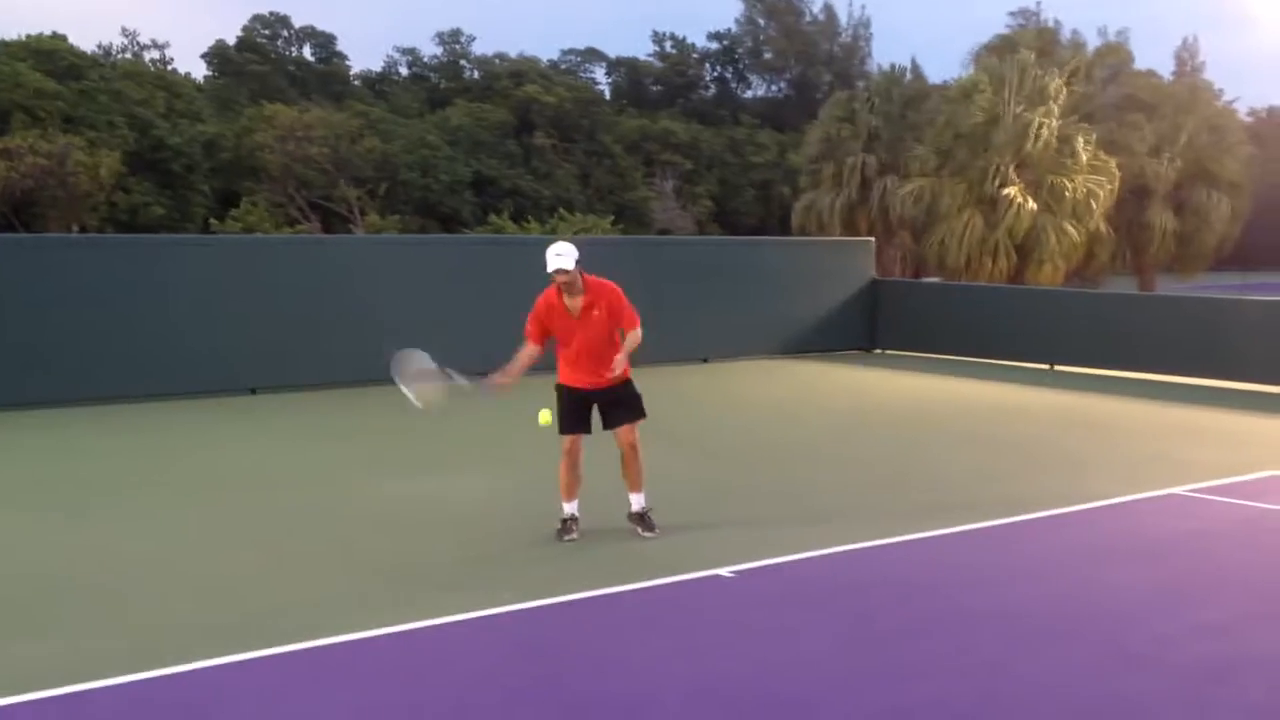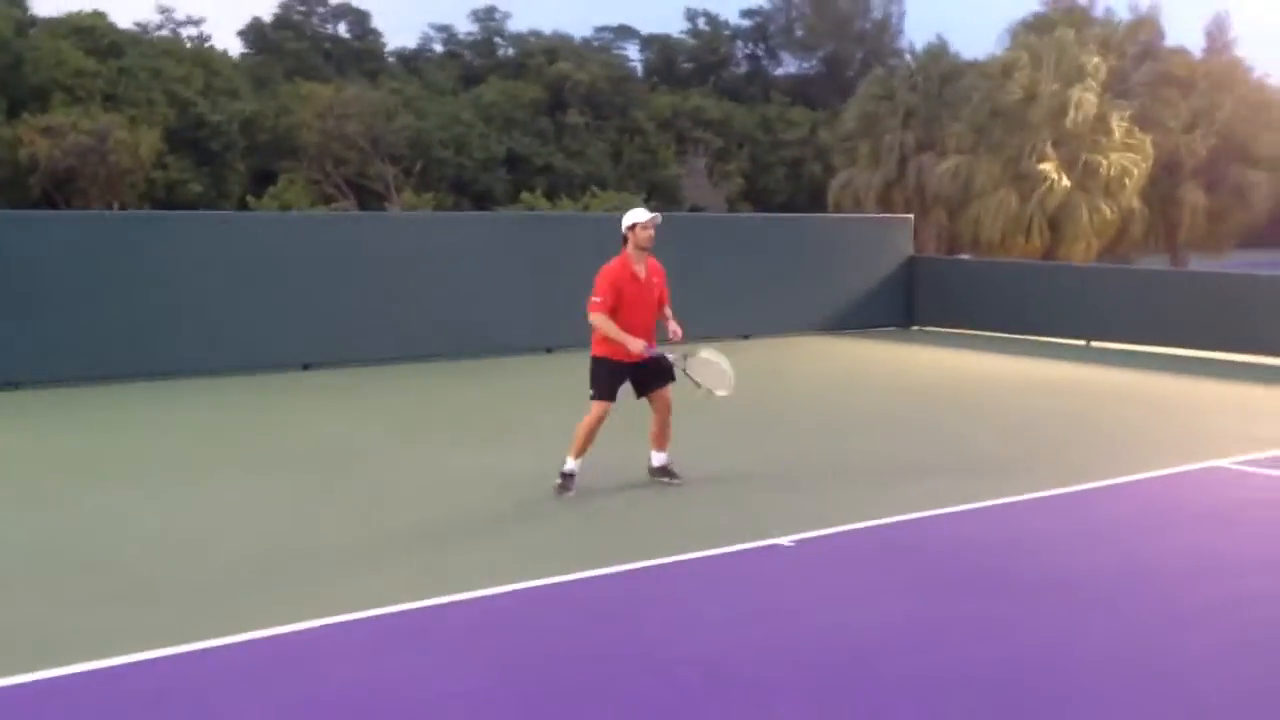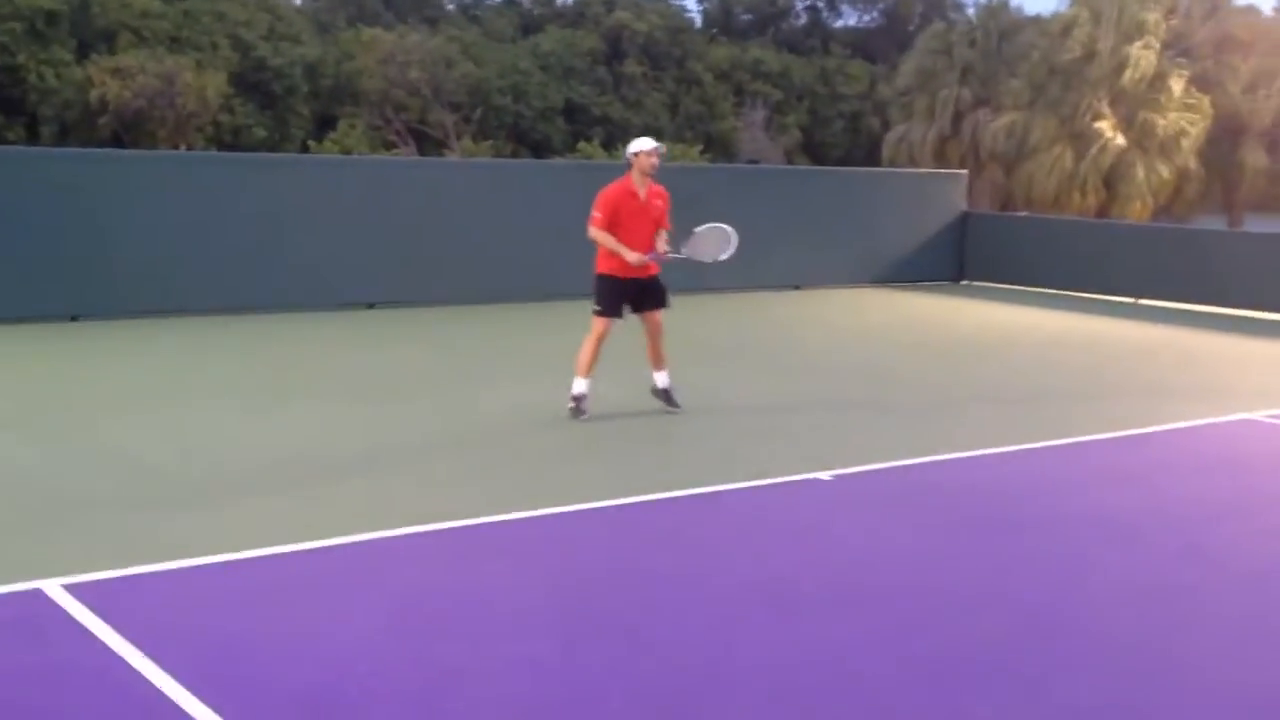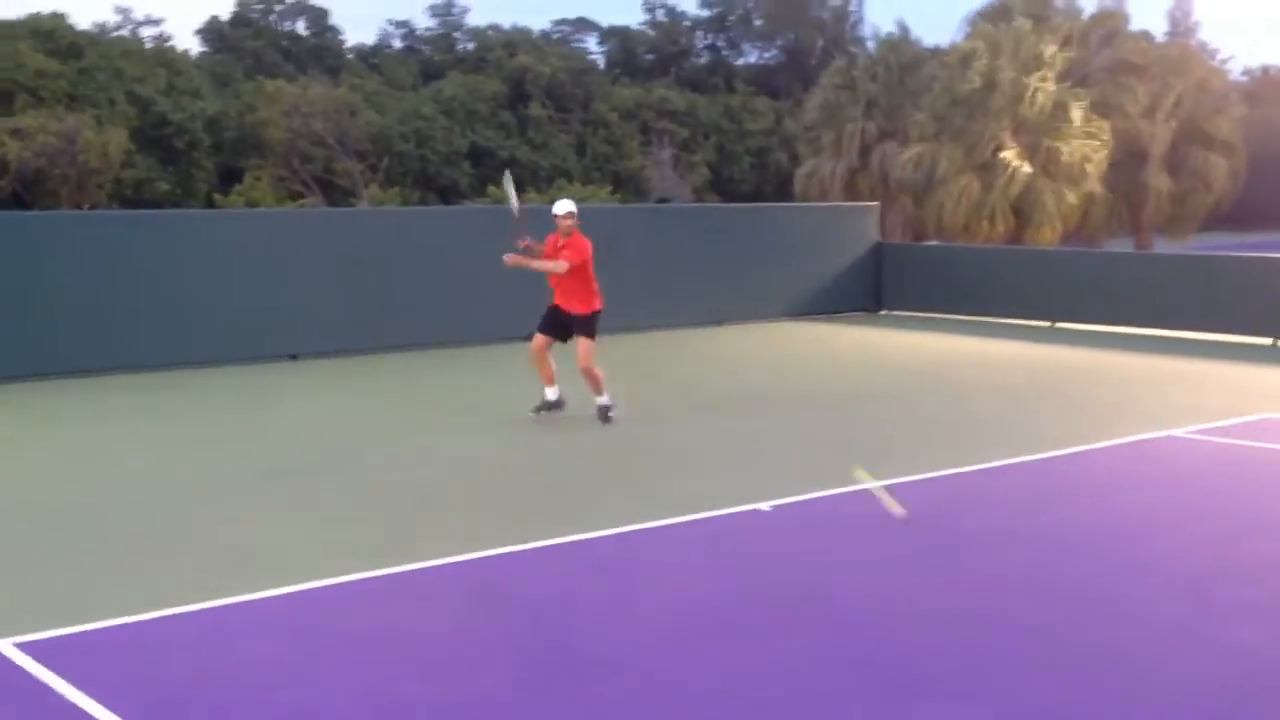
dt=1s
person 1, frame 1
left shoulder: (608, 291)
right shoulder: (545, 303)
left elbow: (634, 329)
right elbow: (534, 345)
left wrist: (624, 354)
right wrist: (510, 373)
left hip: (613, 379)
right hip: (572, 383)
left knee: (629, 442)
right knee: (570, 448)
left ankle: (638, 509)
right ankle: (569, 515)
person 1, frame 2
left shoulder: (657, 269)
right shoulder: (611, 273)
left elbow: (661, 305)
right elbow: (596, 317)
left wrist: (671, 322)
right wrist: (628, 340)
left hip: (644, 352)
right hip: (610, 354)
left knee: (664, 405)
right knee: (598, 413)
left ankle: (659, 464)
right ankle: (569, 469)
person 1, frame 3
left shoulder: (661, 195)
right shoulder: (613, 192)
right elbow: (594, 230)
left wrist: (661, 242)
right wrist: (625, 252)
left hip: (646, 273)
right hip: (613, 273)
left knee: (655, 329)
right knee: (599, 331)
left ankle: (661, 385)
right ankle: (578, 394)
person 1, frame 4
left shoulder: (581, 244)
right shoulder: (553, 240)
left elbow: (561, 267)
right elbow: (546, 258)
left wrist: (526, 261)
right wrist: (531, 247)
left hip: (585, 310)
right hip: (561, 305)
left knee: (585, 364)
right knee: (537, 348)
left ankle: (603, 402)
right ankle: (552, 398)
